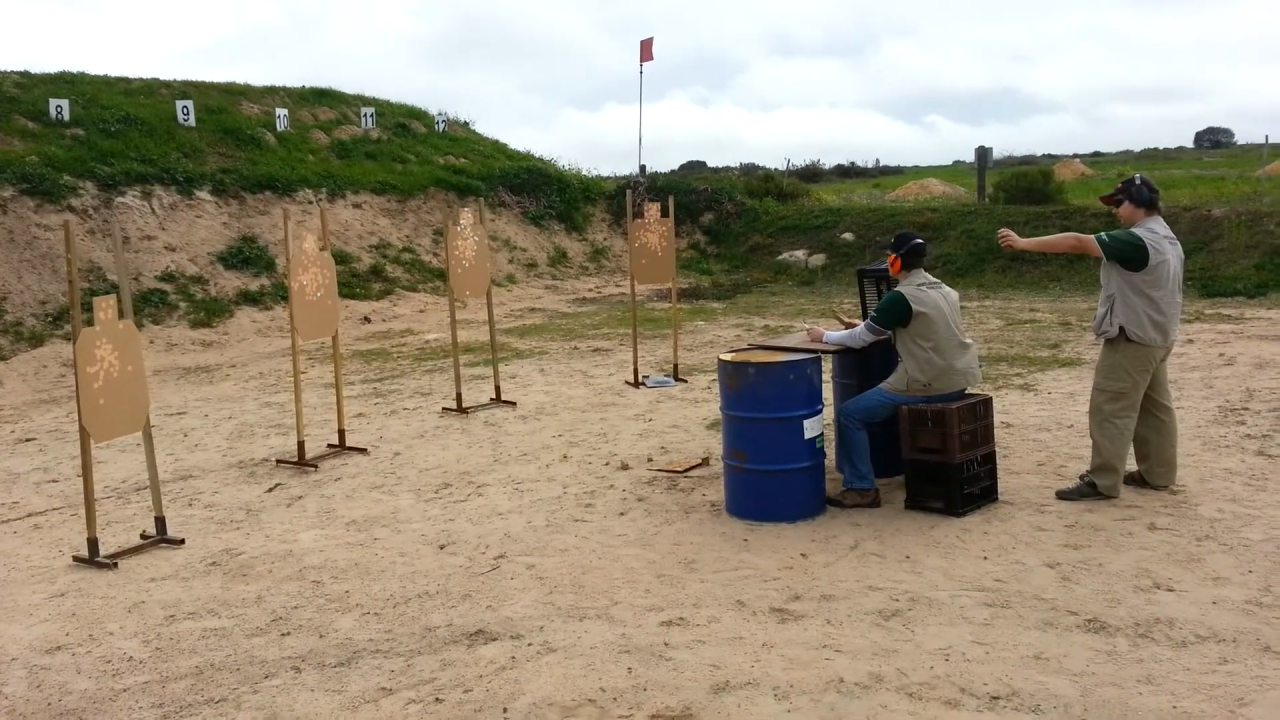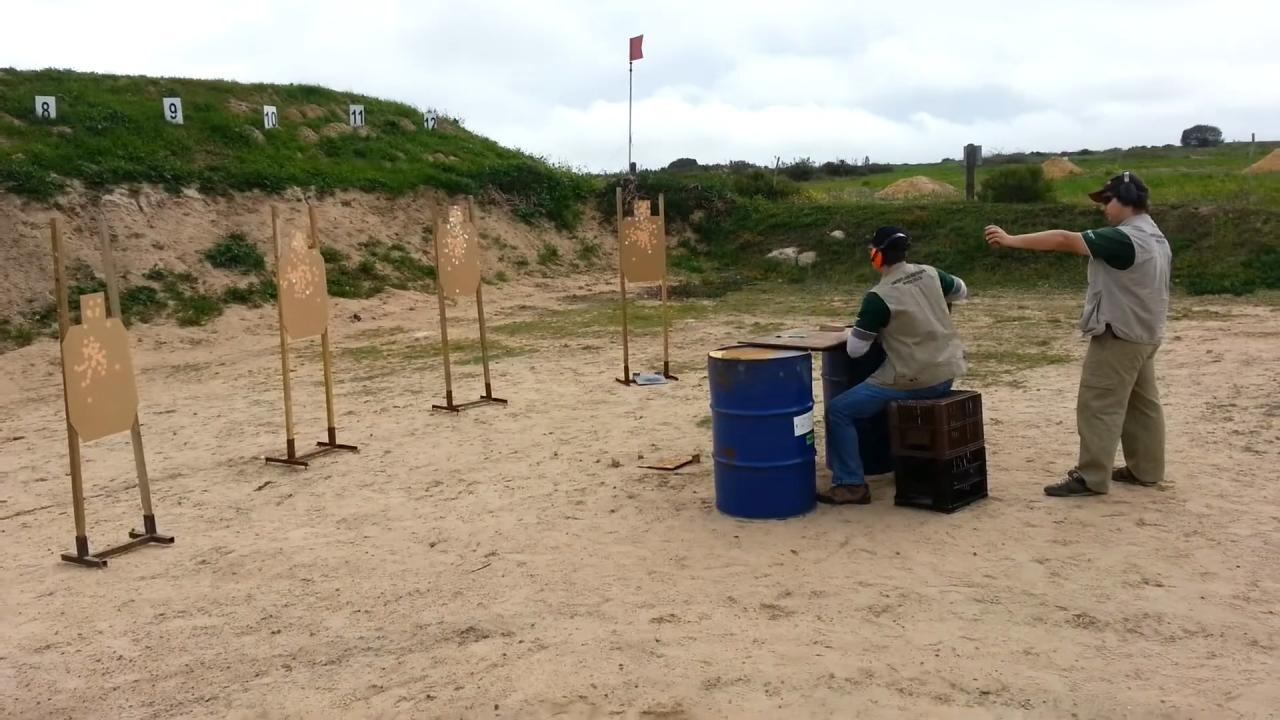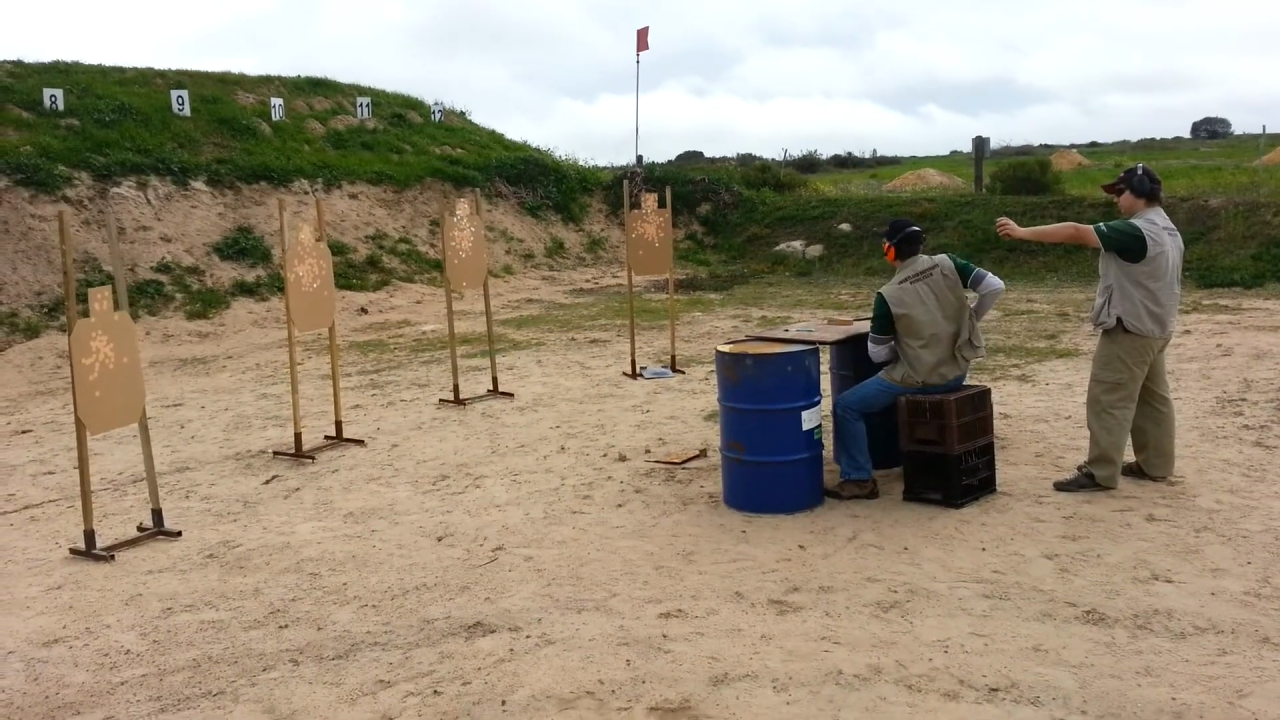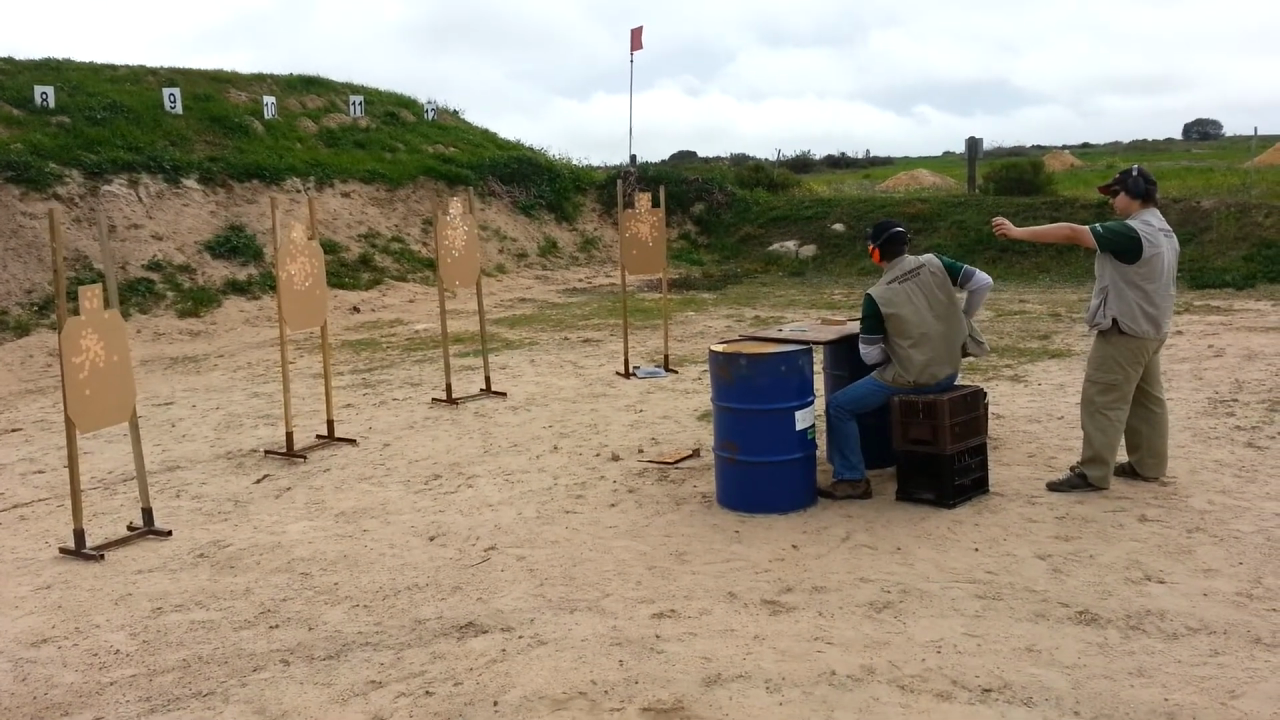
dt=0.7s
person 1, frame 1
left shoulder: (1137, 240)
right shoulder: (1167, 239)
left elbow: (1077, 242)
left wrist: (1023, 243)
left hip: (1132, 338)
right hip: (1156, 337)
left knee: (1111, 409)
right knee: (1154, 407)
left ankle: (1102, 481)
right ankle: (1158, 472)
person 1, frame 2
left shoulder: (1125, 238)
right shoulder: (1155, 237)
left elbow: (1064, 240)
left wrist: (1011, 240)
left hip: (1119, 336)
right hip: (1143, 334)
left knee: (1100, 405)
right knee: (1142, 403)
left ankle: (1091, 477)
right ankle: (1146, 468)
person 1, frame 3
left shoulder: (1136, 231)
right shoulder: (1167, 231)
left elbow: (1076, 232)
left wrist: (1022, 232)
left hip: (1130, 330)
right hip: (1154, 328)
left knee: (1109, 400)
right knee: (1152, 398)
left ankle: (1101, 473)
right ankle: (1155, 463)
person 1, frame 4
left shoulder: (1132, 232)
right shoulder: (1163, 231)
left elbow: (1071, 233)
left wrist: (1018, 232)
left hip: (1125, 331)
right hip: (1149, 329)
left knee: (1103, 400)
right knee: (1146, 398)
left ankle: (1093, 473)
right ankle: (1148, 464)
person 2, frame 1
left shoulder: (900, 297)
right shoulder: (943, 289)
left elbow: (859, 339)
left wrist: (822, 336)
right wrist: (868, 325)
left hip: (928, 385)
right hip: (959, 380)
left knee: (849, 414)
left ankle: (861, 489)
person 2, frame 2
left shoulder: (879, 297)
right shoulder: (929, 274)
left elbow: (854, 349)
right elbow: (961, 291)
left wrist: (875, 329)
left hip: (912, 381)
right hip: (946, 375)
left knee: (838, 411)
left ankle: (851, 485)
person 2, frame 3
left shoulder: (888, 295)
right shoulder: (947, 265)
left elbow: (877, 353)
right elbow: (995, 287)
right wrist: (973, 316)
left hip: (919, 379)
right hip: (955, 373)
left knee: (846, 406)
left ankle: (859, 480)
person 2, frame 4
left shoulder: (877, 296)
right shoulder: (934, 264)
left elbow: (869, 356)
right elbow: (983, 282)
right wrist: (962, 318)
left hip: (910, 379)
right hip: (948, 372)
left knee: (838, 406)
left ankle: (852, 480)
